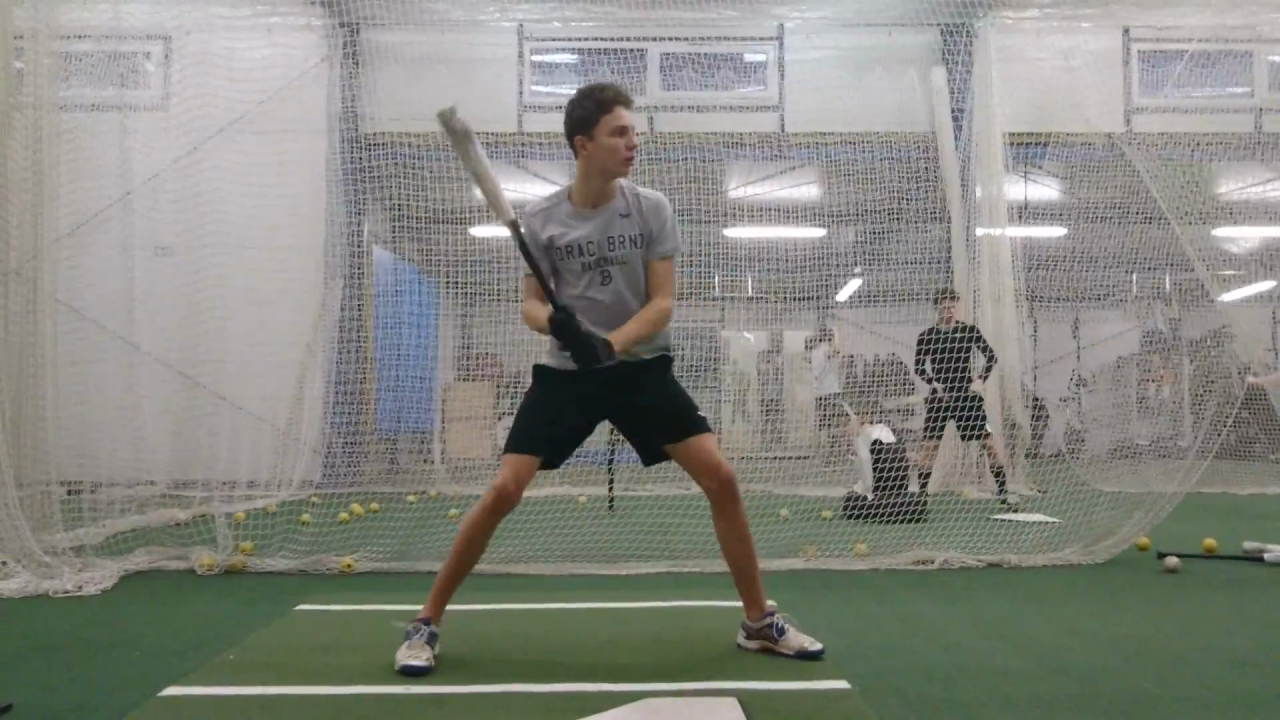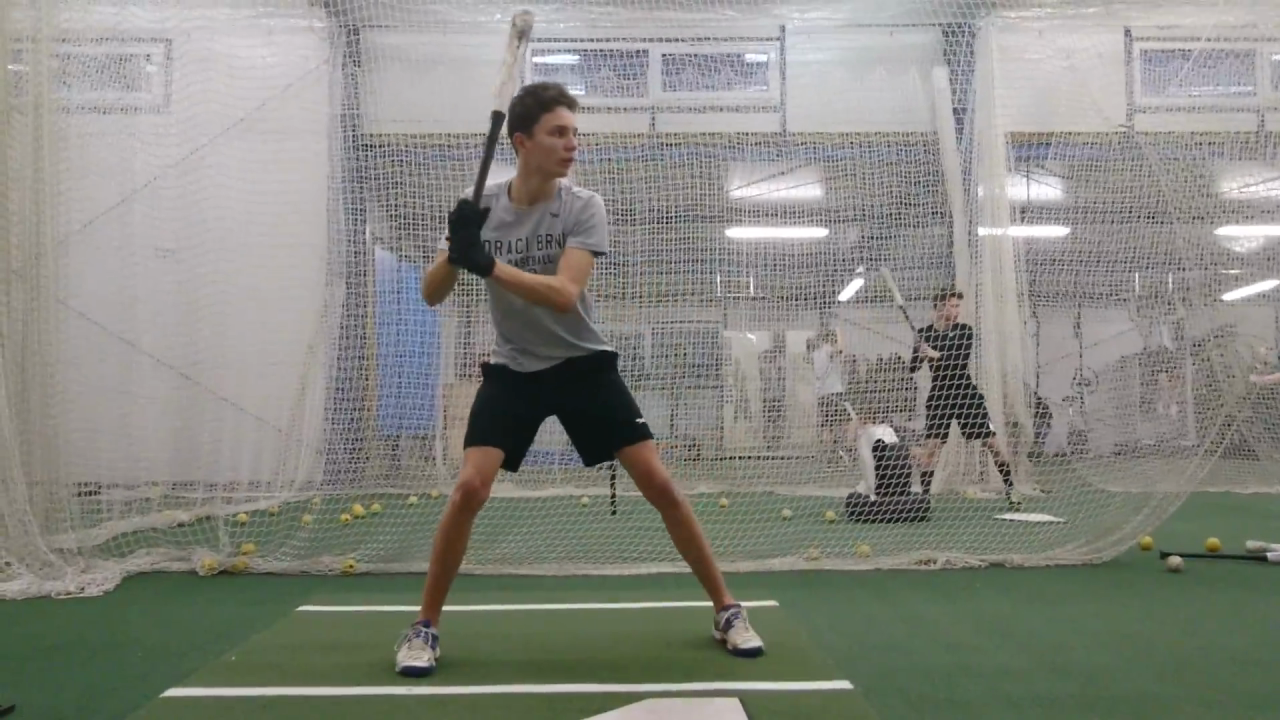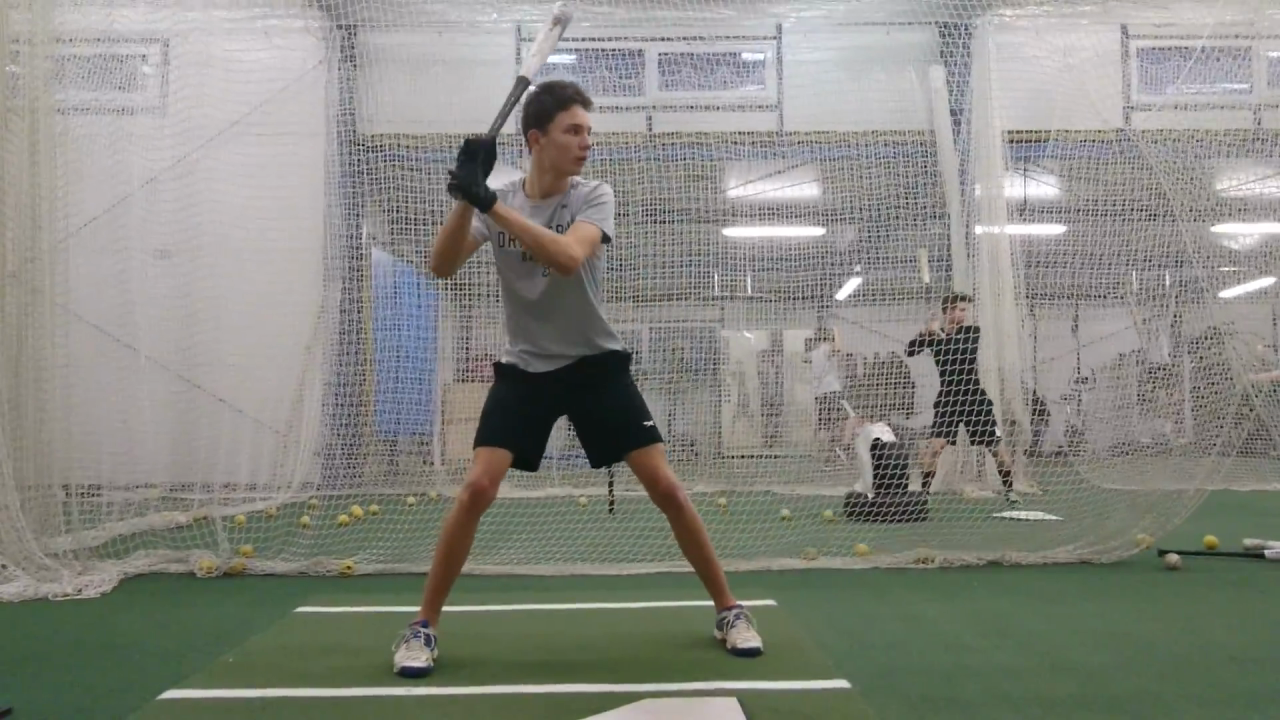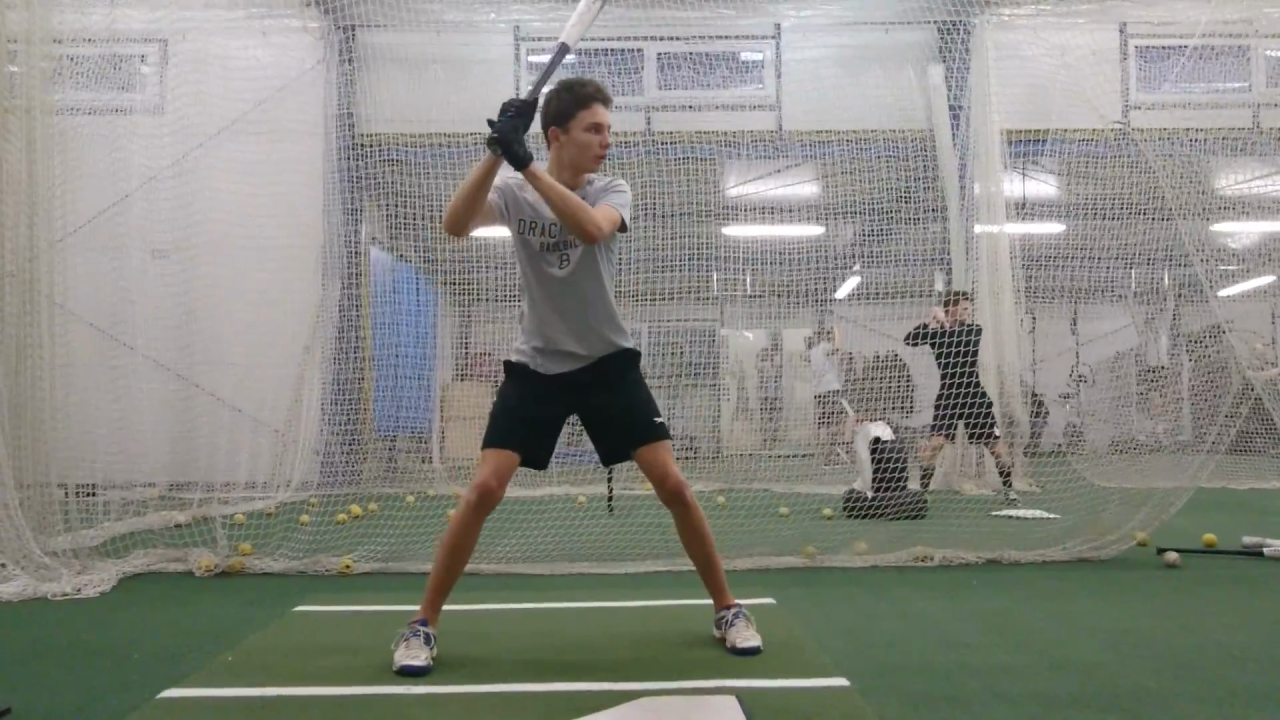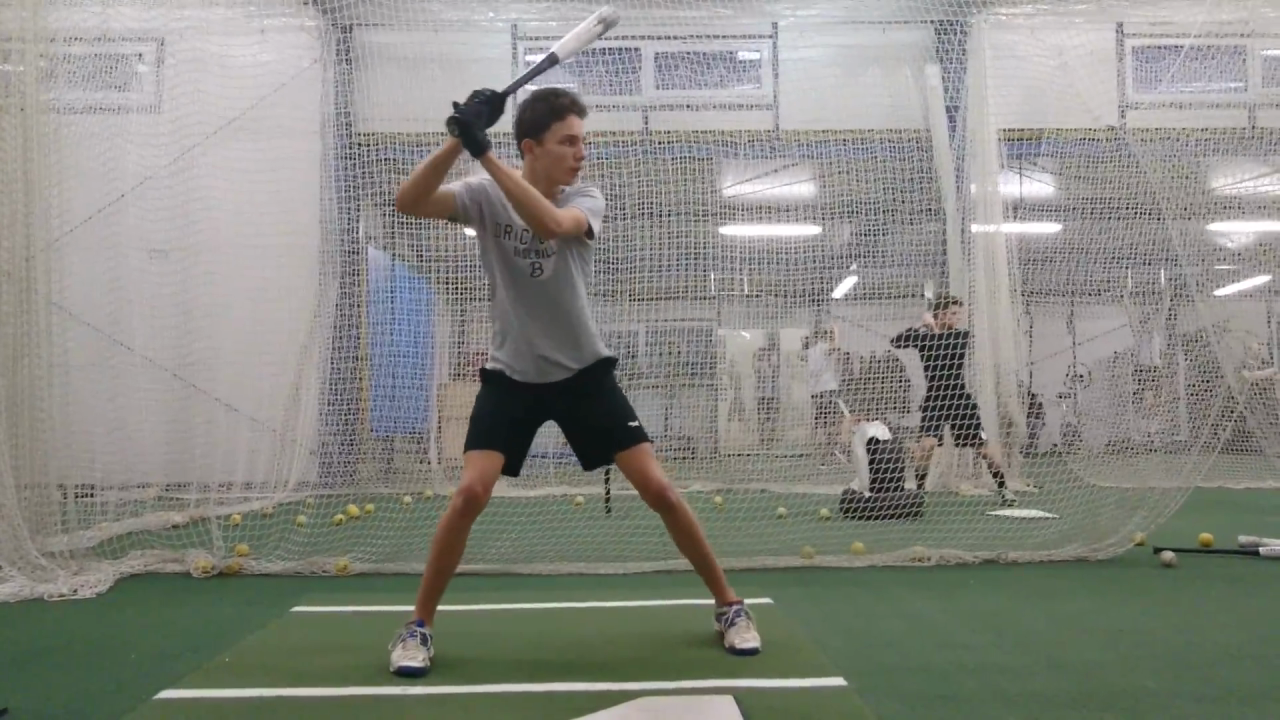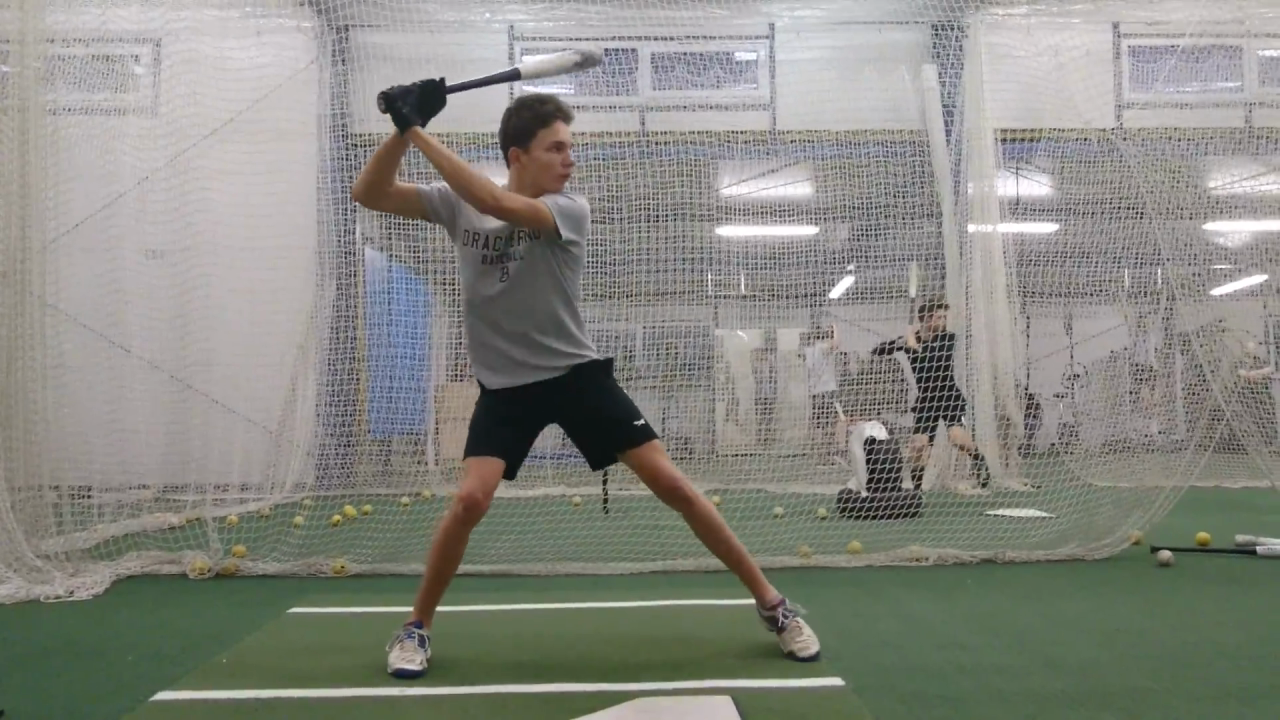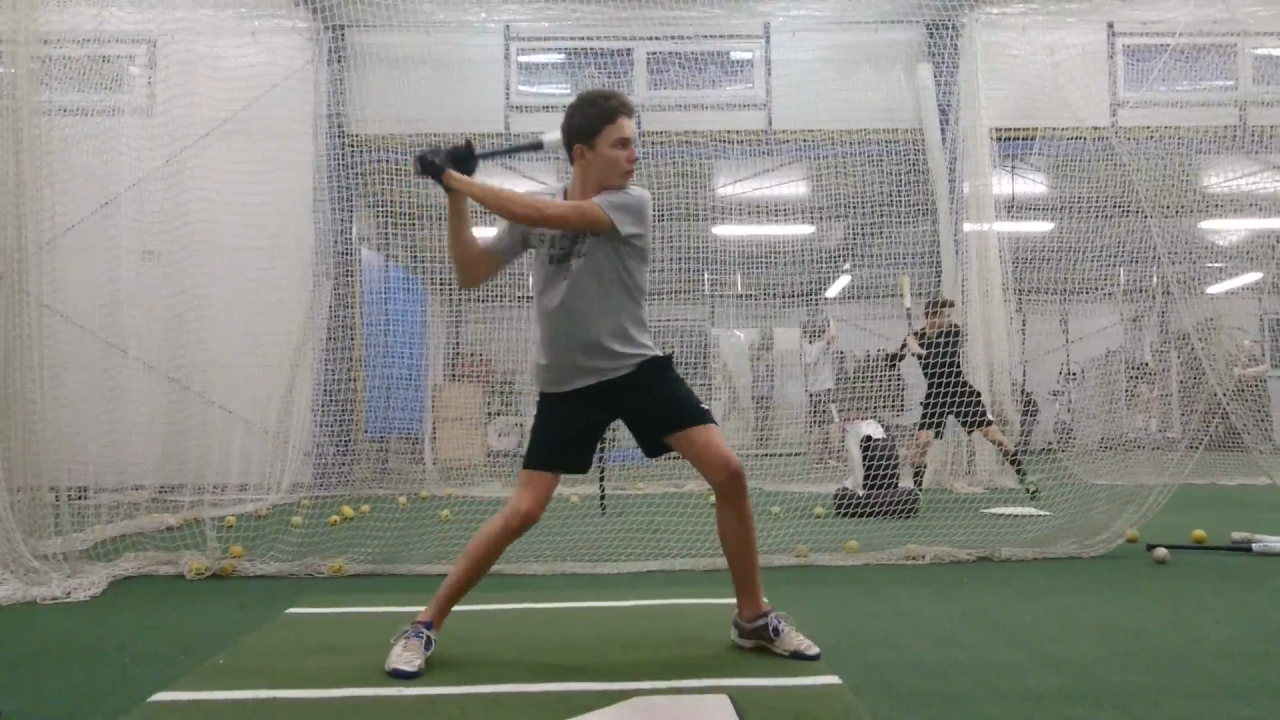
dt=0.3s
person 1, frame 1
left shoulder: (652, 208)
right shoulder: (541, 217)
left elbow: (662, 303)
right elbow: (532, 306)
left wrist: (611, 344)
right wrist: (556, 329)
left hip: (638, 367)
right hip: (562, 373)
left knee: (720, 478)
right knee: (501, 493)
left ankle: (760, 619)
right ankle: (427, 622)
person 1, frame 2
left shoulder: (584, 206)
right shoulder: (481, 208)
left elbow: (566, 295)
right elbow: (432, 293)
left wrist: (490, 267)
right wrist: (455, 255)
left hip: (584, 362)
right hip: (513, 369)
left knee: (660, 483)
right knee: (469, 488)
left ankle: (726, 609)
right ankle: (425, 626)
person 1, frame 3
left shoulder: (596, 197)
right shoulder: (495, 201)
left elbow: (569, 257)
right elbow: (442, 266)
left wrist: (490, 201)
right wrist: (466, 198)
left hip: (596, 364)
right hip: (525, 368)
left knee: (666, 487)
right knee: (476, 489)
left ankle: (728, 610)
right ankle: (423, 625)
person 1, frame 4
left shoulder: (613, 191)
right shoulder: (513, 193)
left elbow: (591, 229)
right elbow: (455, 224)
left wrist: (524, 163)
right wrist: (497, 154)
left hip: (607, 362)
right hip: (536, 367)
left knee: (673, 485)
right knee: (484, 491)
left ankle: (727, 609)
right ankle: (422, 624)
person 1, frame 5
left shoulder: (588, 202)
right shoulder: (483, 198)
left elbow: (547, 223)
right elbow: (408, 202)
left wrist: (484, 153)
right wrist: (457, 145)
left hip: (584, 370)
right hip: (511, 375)
left knee: (658, 490)
right knee: (471, 493)
left ankle: (727, 603)
right ankle: (418, 625)
person 1, frame 6
left shoulder: (570, 210)
right shoulder: (455, 202)
left elbow: (495, 203)
right elbow: (367, 196)
left wrist: (418, 131)
right wrist: (402, 130)
left hip: (578, 373)
right hip: (505, 384)
left knee: (671, 485)
right knee: (470, 499)
left ankle: (770, 602)
right ankle: (416, 627)
person 1, frame 7
left shoulder: (634, 200)
right shoulder: (530, 220)
left elbow: (543, 214)
right elbow: (469, 275)
left wrist: (454, 178)
right wrist: (455, 196)
left hip: (641, 367)
right hip: (569, 381)
left knee: (728, 473)
right knee: (523, 510)
left ankle: (754, 618)
right ankle: (426, 622)
person 2, frame 1
left shoulder: (970, 330)
right shoulder: (926, 336)
left elbow: (991, 356)
right elbow: (919, 368)
left wrist: (981, 378)
right wrist: (935, 384)
left hip: (966, 395)
right hip: (939, 396)
left knee: (988, 442)
right knee: (929, 444)
left ankle: (1003, 493)
person 2, frame 2
left shoulder: (964, 330)
right shoulder: (924, 334)
left elbow: (964, 361)
right elbow: (912, 368)
left wrist: (937, 355)
right wrist: (920, 356)
left hip: (966, 392)
right hip: (940, 395)
left knee: (992, 440)
right knee: (930, 445)
left ankle: (1009, 488)
right ankle: (924, 495)
person 2, frame 3
left shoulder: (972, 331)
right shoulder: (932, 336)
left elbow: (963, 352)
right elbow: (909, 351)
left wrist: (940, 335)
right wrist: (926, 333)
left hip: (975, 397)
right hip: (948, 399)
left knee: (997, 446)
right knee: (935, 445)
left ankle: (1009, 490)
right ankle: (923, 493)
person 2, frame 4
left shoulder: (974, 329)
right shoulder: (934, 332)
left elbow: (963, 343)
right elbow: (909, 340)
left wrist: (945, 323)
right wrist: (930, 322)
left hip: (974, 394)
right hip: (948, 396)
left knee: (996, 444)
right knee: (934, 442)
left ankle: (1008, 488)
right ankle: (922, 490)
person 2, frame 5
left shoulder: (963, 335)
right shoulder: (923, 336)
left elbow: (949, 347)
right elbow: (896, 342)
left wrist: (934, 328)
right wrist: (921, 327)
left hip: (960, 399)
right hip: (933, 400)
left knee: (983, 447)
right knee: (926, 444)
left ankle: (1003, 489)
person 2, frame 6
left shoulder: (948, 338)
right shoulder: (909, 339)
left elbow: (941, 363)
right elbow: (876, 351)
left wrist: (916, 347)
right wrist: (899, 343)
left hip: (951, 398)
right hip: (926, 401)
left knee: (957, 437)
right knee: (919, 444)
left ankle: (978, 459)
right ankle: (917, 491)
person 2, frame 7
left shoulder: (954, 332)
right shoulder: (915, 339)
left elbow: (948, 359)
left wrist: (920, 352)
right wrist: (904, 350)
left hip: (963, 394)
right hip: (936, 397)
left knee: (993, 433)
right knee: (922, 440)
left ankle: (1023, 477)
right ankle: (916, 487)
